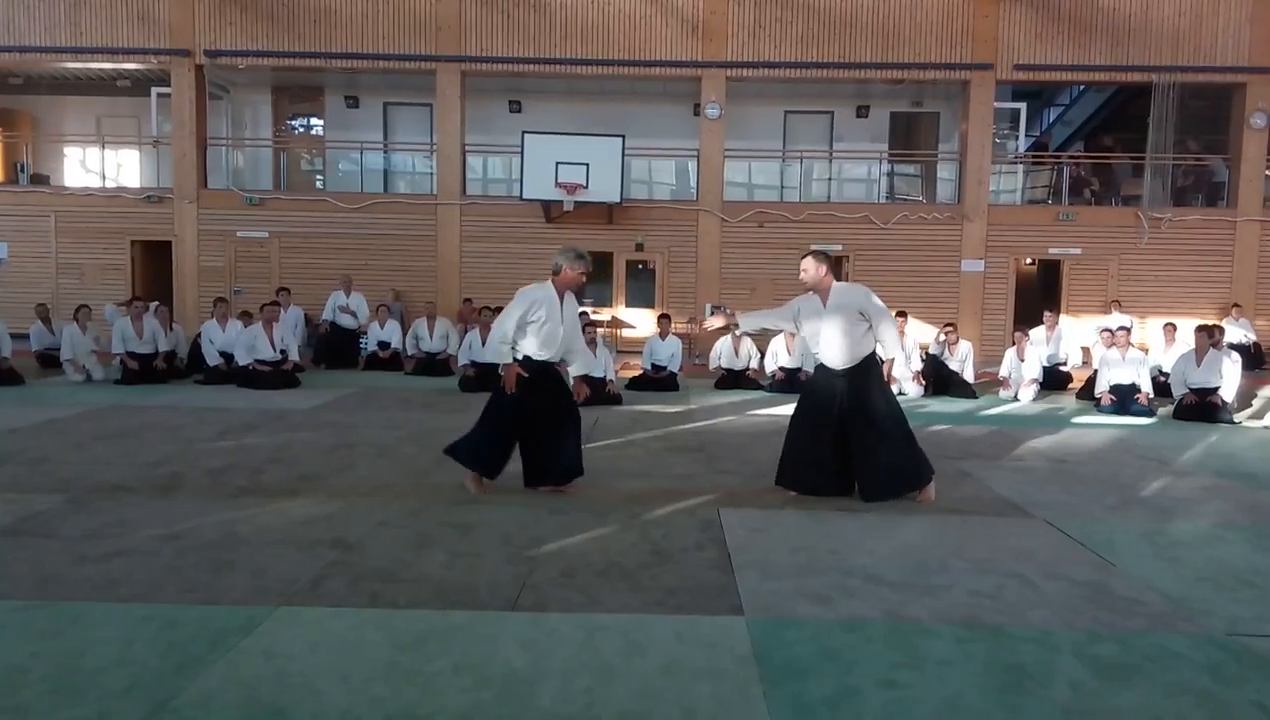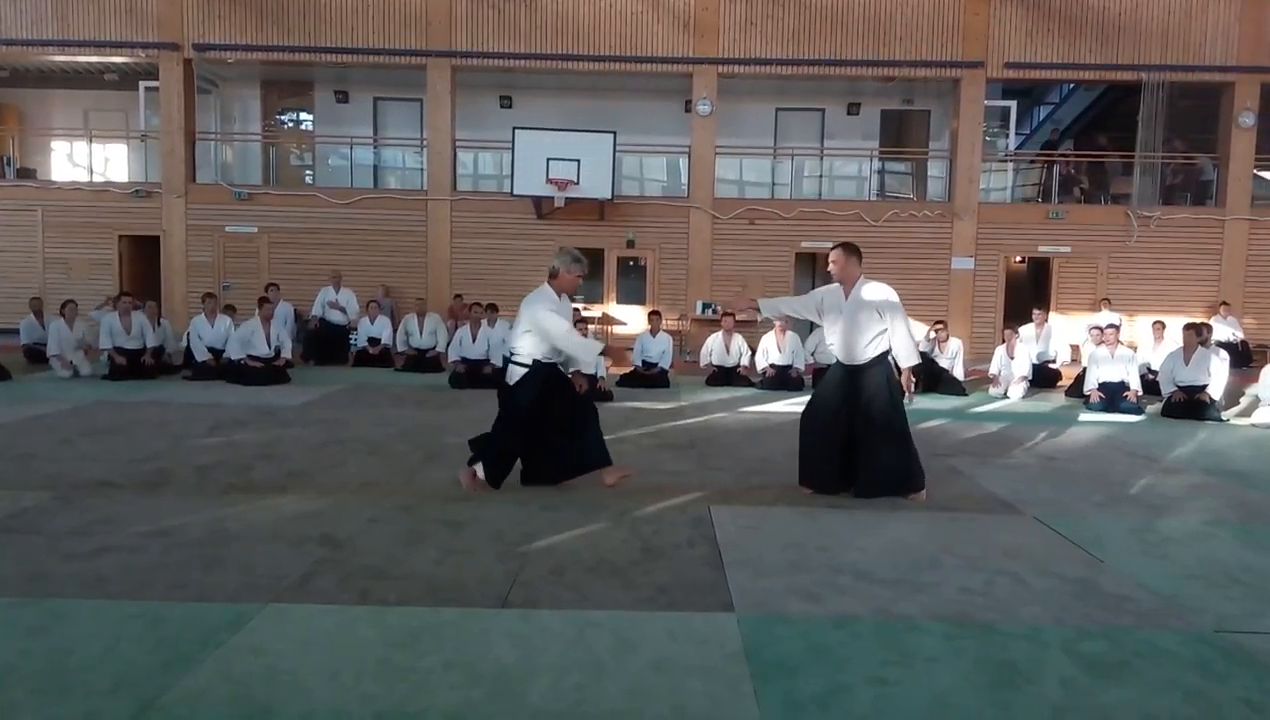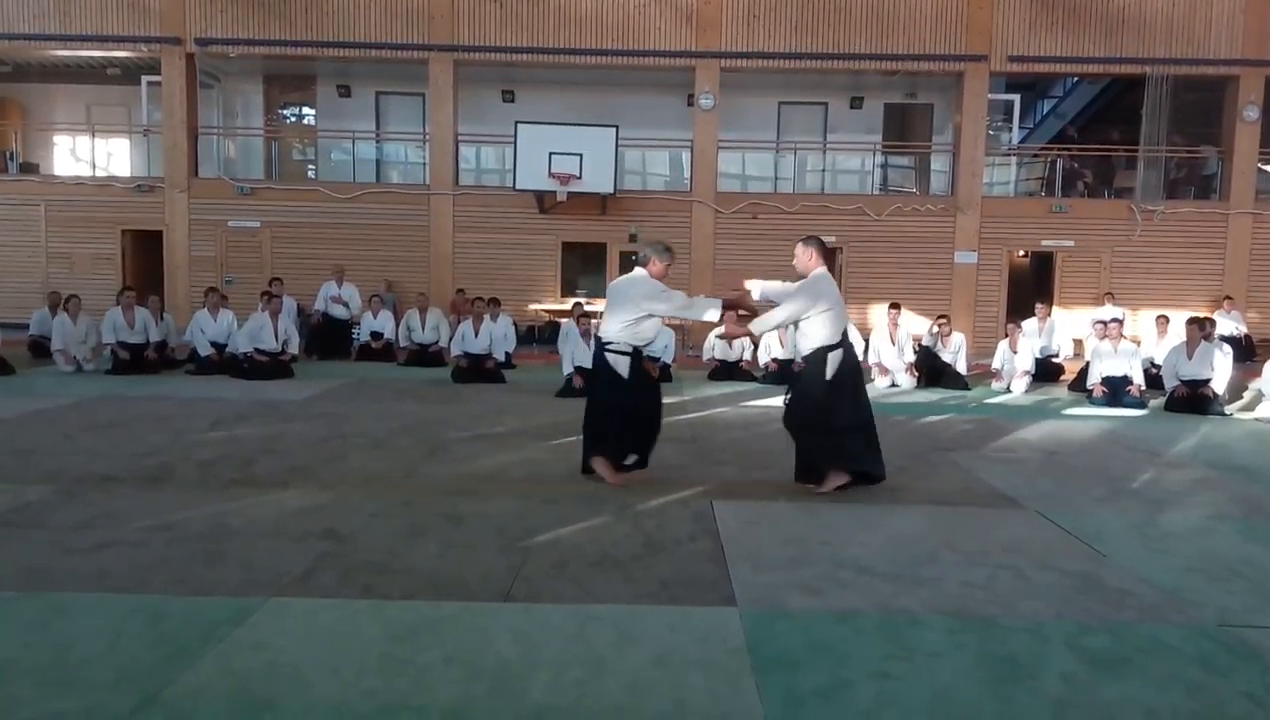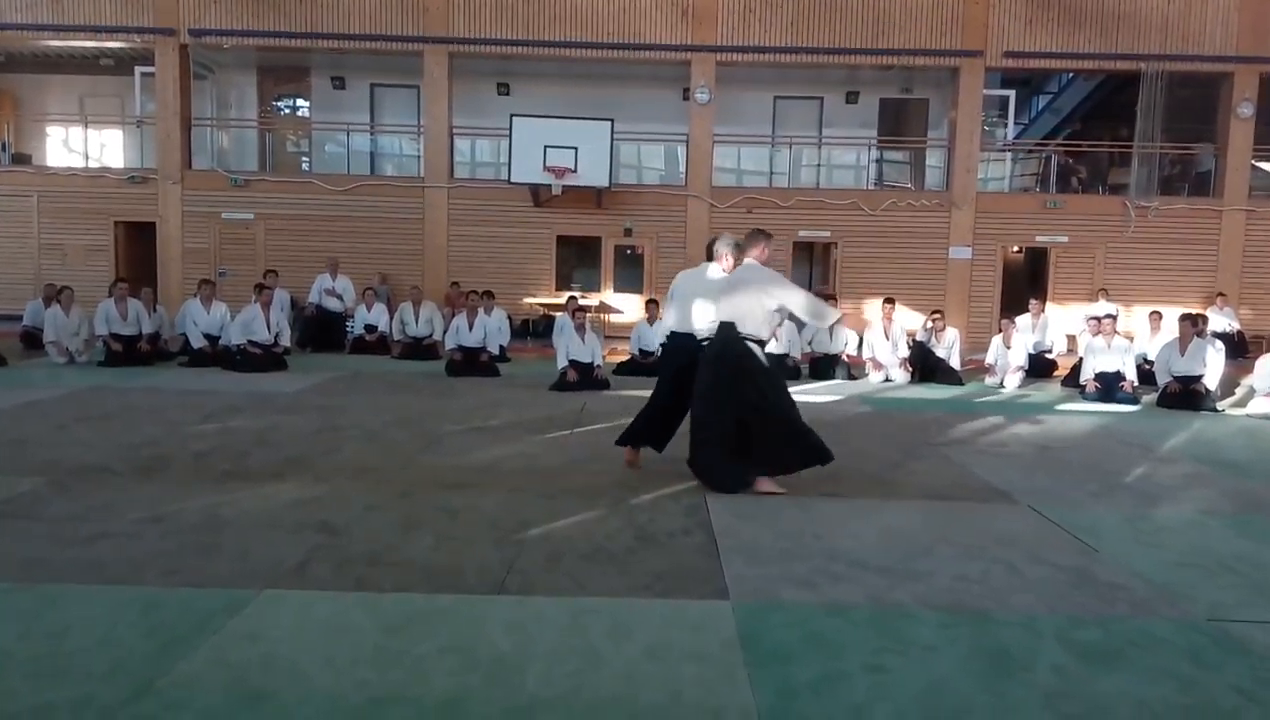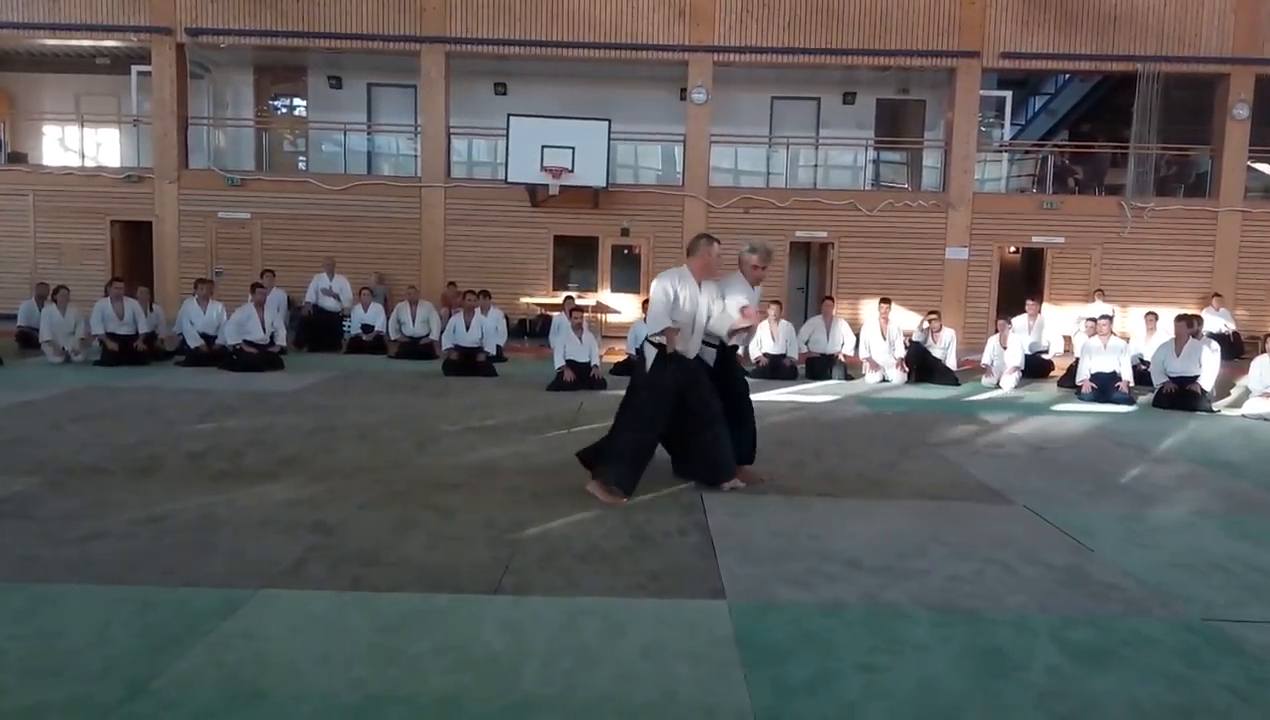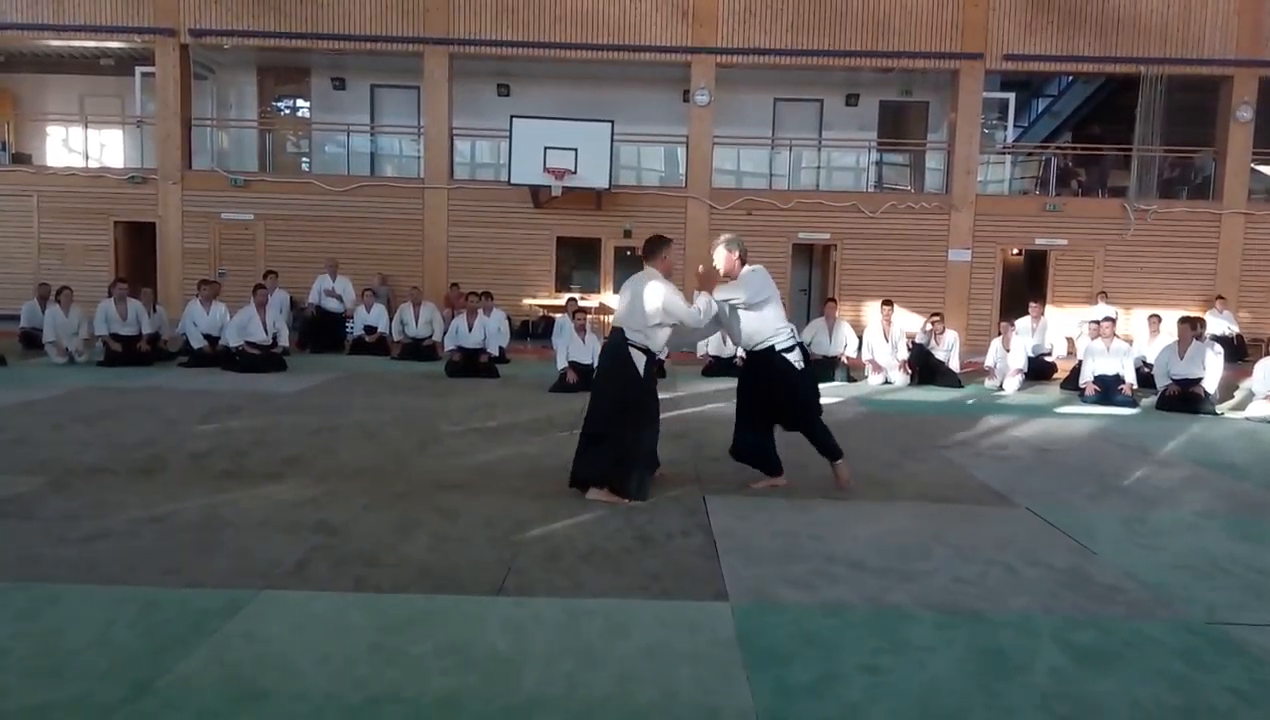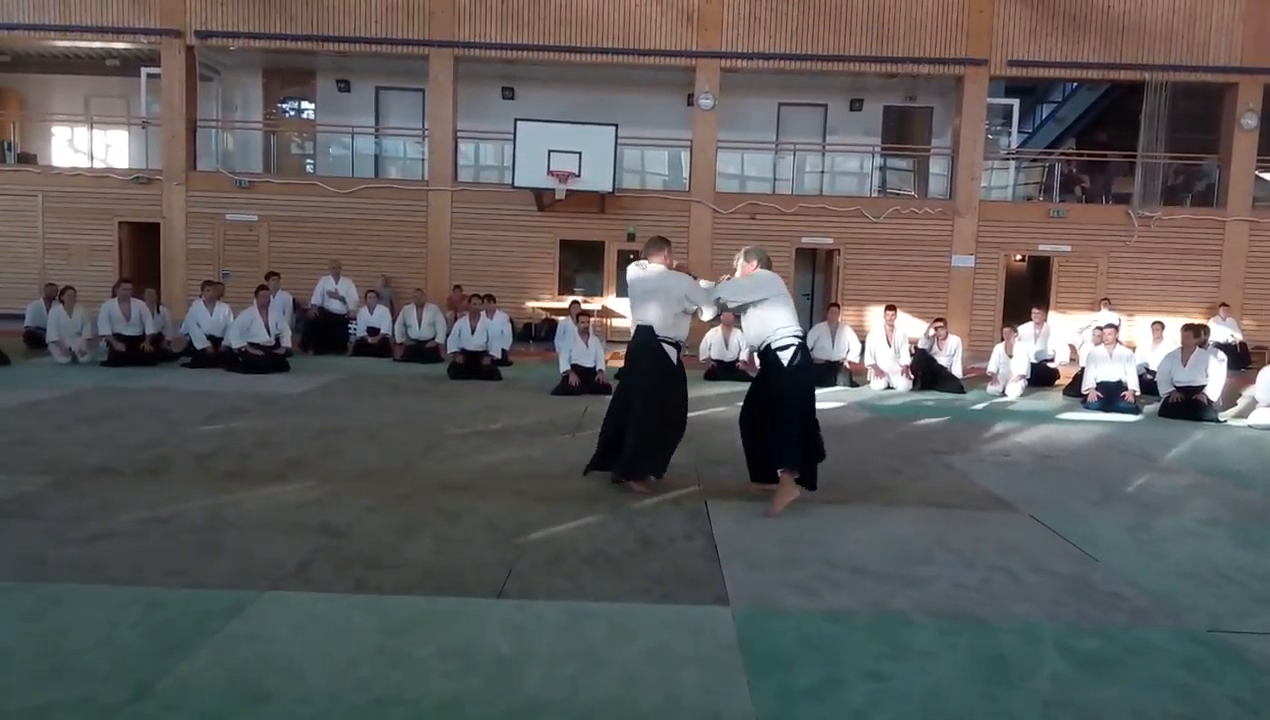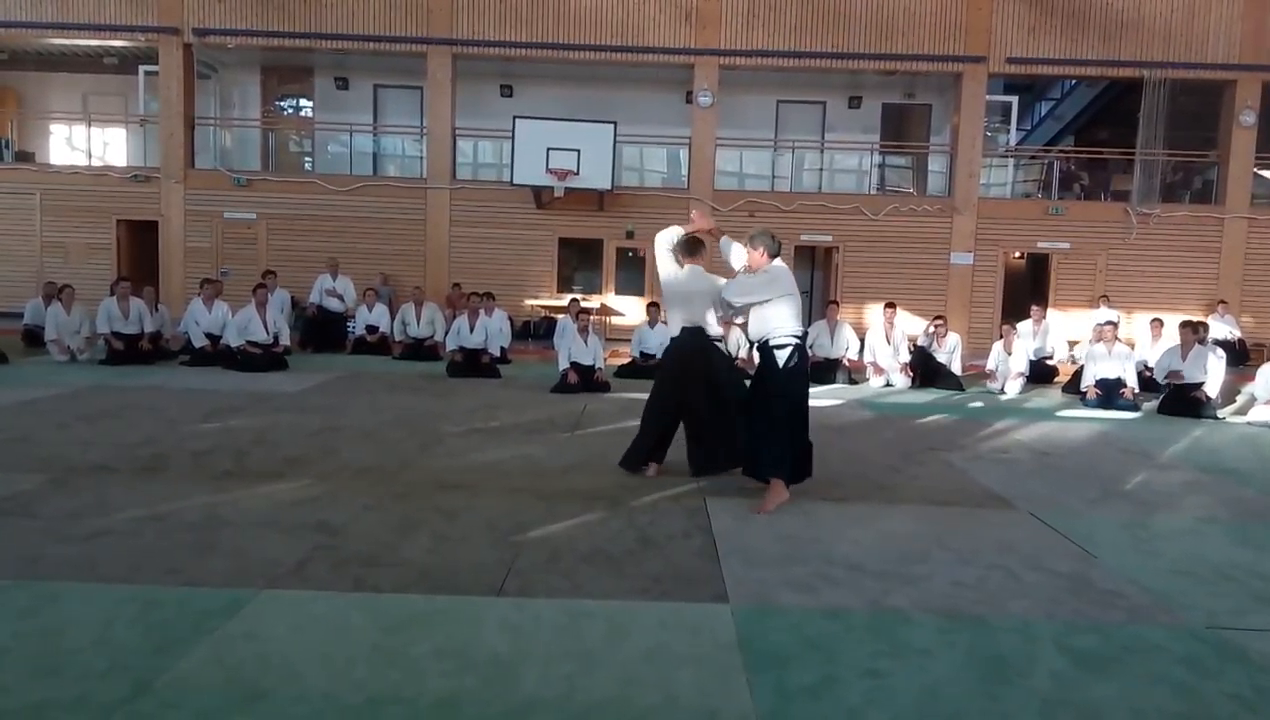
dt=0.4s
person 1, frame 1
left shoulder: (859, 294)
right shoulder: (802, 305)
left elbow: (884, 323)
right elbow: (772, 318)
left wrist: (887, 359)
right wrist: (730, 319)
left hip: (864, 372)
right hip: (828, 376)
left knee: (885, 429)
right knee: (807, 428)
left ankle: (920, 481)
right ankle: (806, 481)
person 1, frame 2
left shoulder: (880, 293)
right shoulder: (826, 295)
left elbow: (900, 329)
right elbow: (793, 305)
left wrist: (906, 368)
right wrist: (753, 304)
left hip: (875, 371)
right hip: (842, 370)
left knee: (887, 431)
right knee: (818, 422)
left ankle: (913, 483)
right ankle: (822, 479)
person 1, frame 3
left shoulder: (816, 285)
right shoulder: (812, 283)
left elbow: (787, 312)
right elbow: (787, 292)
left wrist: (746, 328)
right wrist: (752, 286)
left hip: (830, 359)
right hip: (832, 357)
left knee: (809, 416)
left ankle: (839, 468)
person 1, frame 4
left shoulder: (732, 279)
right shoulder: (767, 276)
right elbow: (800, 301)
right wrist: (835, 316)
left hip: (720, 350)
right hip: (745, 352)
left knee: (721, 414)
right knee: (771, 413)
left ankle: (722, 474)
right ankle: (763, 475)
person 1, frame 5
left shoulder: (710, 289)
right shoulder: (668, 280)
left elbow: (718, 323)
right elbow: (659, 310)
left wrist: (740, 321)
right wrist: (668, 330)
left hip: (687, 362)
right hip: (659, 359)
left knee: (707, 415)
right knee: (641, 420)
left ankle: (722, 475)
right ankle: (602, 479)
person 1, frame 6
left shoulder: (633, 283)
right shoulder: (662, 288)
right elbow: (697, 320)
right wrist: (706, 291)
left hip: (618, 352)
right hip: (631, 359)
left knee: (634, 418)
right knee: (629, 421)
left ankle: (628, 473)
right ankle: (601, 485)
person 1, frame 7
left shoulder: (634, 275)
right shoulder: (682, 282)
right elbow: (709, 310)
left hip: (639, 347)
right hip: (663, 352)
left knee: (630, 408)
right knee: (665, 415)
left ankle: (623, 466)
right ankle: (635, 471)
person 1, frame 8
left shoulder: (671, 277)
right shoulder: (718, 284)
left elbow: (662, 241)
left wrist: (690, 228)
left hip: (677, 351)
right hip: (711, 352)
left knee: (662, 408)
right knee: (727, 410)
left ankle: (649, 462)
person 2, frame 1
left shoulder: (571, 302)
right shoulder: (531, 295)
left elbow: (575, 341)
right elbow: (501, 330)
left wrist: (577, 375)
right wrist: (507, 365)
left hip: (548, 372)
right hip: (521, 368)
left knee: (564, 419)
right knee: (503, 422)
left ankle: (549, 477)
right ankle: (474, 471)
person 2, frame 2
left shoulder: (561, 301)
right shoulder: (538, 303)
left elbow: (568, 338)
right elbow: (565, 338)
right wrist: (604, 350)
left hip: (549, 371)
right hip: (525, 373)
left knee: (581, 412)
right knee: (511, 427)
left ankle: (605, 470)
right ankle: (475, 470)
person 2, frame 3
left shoulder: (621, 284)
right shoulder: (651, 289)
right elbow: (688, 307)
left wrist: (645, 358)
right wrist: (732, 303)
left hip: (612, 354)
right hip: (618, 358)
right knee: (642, 411)
left ankle: (616, 463)
right ankle: (602, 457)
person 2, frame 4
left shoulder: (683, 277)
left elbow: (669, 315)
left hip: (673, 346)
right hip: (702, 351)
left knee: (664, 400)
left ankle: (633, 447)
person 2, frame 5
left shoulder: (750, 288)
right shoulder: (725, 287)
right elbow: (716, 321)
left hip: (721, 353)
right hip: (712, 354)
left knee: (712, 408)
right knee: (736, 407)
right ankle: (734, 466)
person 2, frame 6
left shoulder: (757, 276)
right shoulder: (726, 288)
left elbow: (729, 297)
right elbow: (710, 321)
left wrist: (701, 293)
left hip: (784, 356)
right hip: (755, 360)
left knee: (805, 415)
right knee: (752, 418)
left ankle: (836, 462)
right ankle: (774, 474)
person 2, frame 7
left shoulder: (767, 280)
right shoulder: (760, 285)
left elbow: (727, 293)
right elbow: (726, 294)
left wrist: (732, 281)
left hip: (787, 356)
right hip: (775, 358)
left knee: (780, 416)
right knee: (754, 417)
left ankle: (788, 482)
right ankle: (773, 477)
person 2, frame 8
left shoulder: (775, 276)
right shoulder: (771, 273)
left elbow: (732, 293)
right elbow: (735, 252)
left wrist: (740, 277)
right wrist: (717, 233)
left hip: (784, 355)
right hip: (776, 354)
left knee: (774, 417)
right knee: (760, 414)
left ankle: (779, 485)
right ankle: (773, 475)
